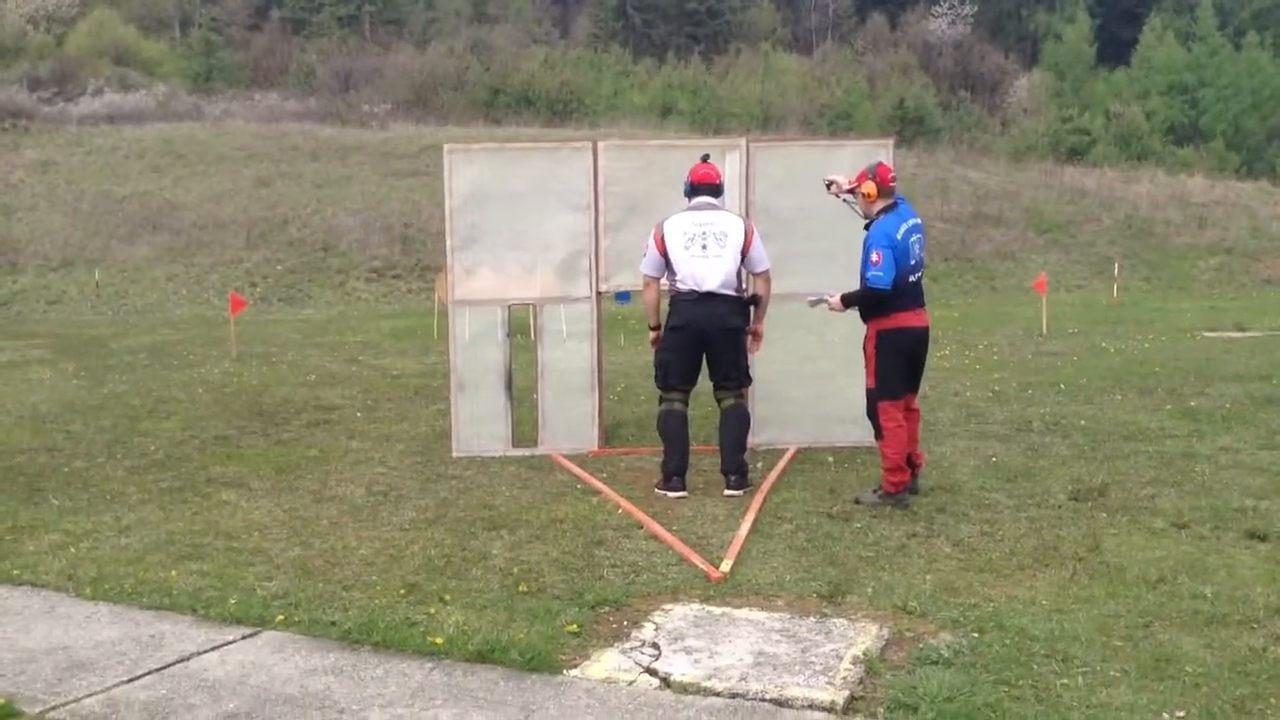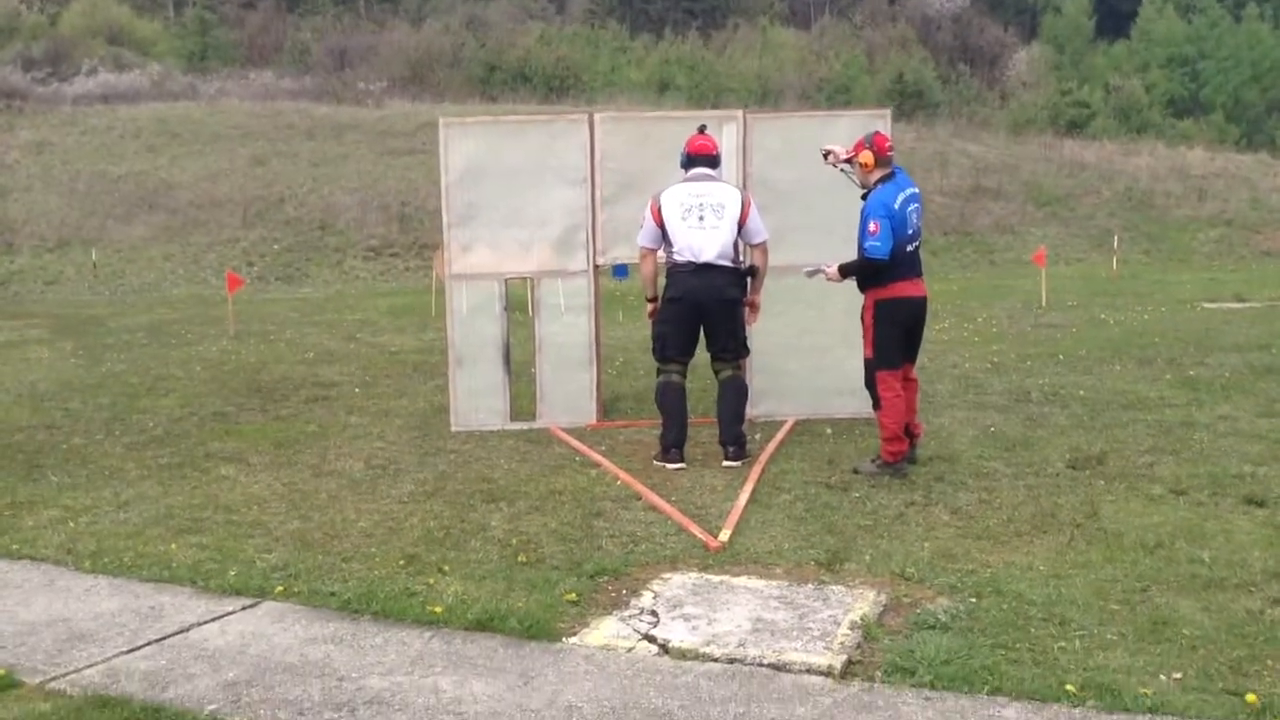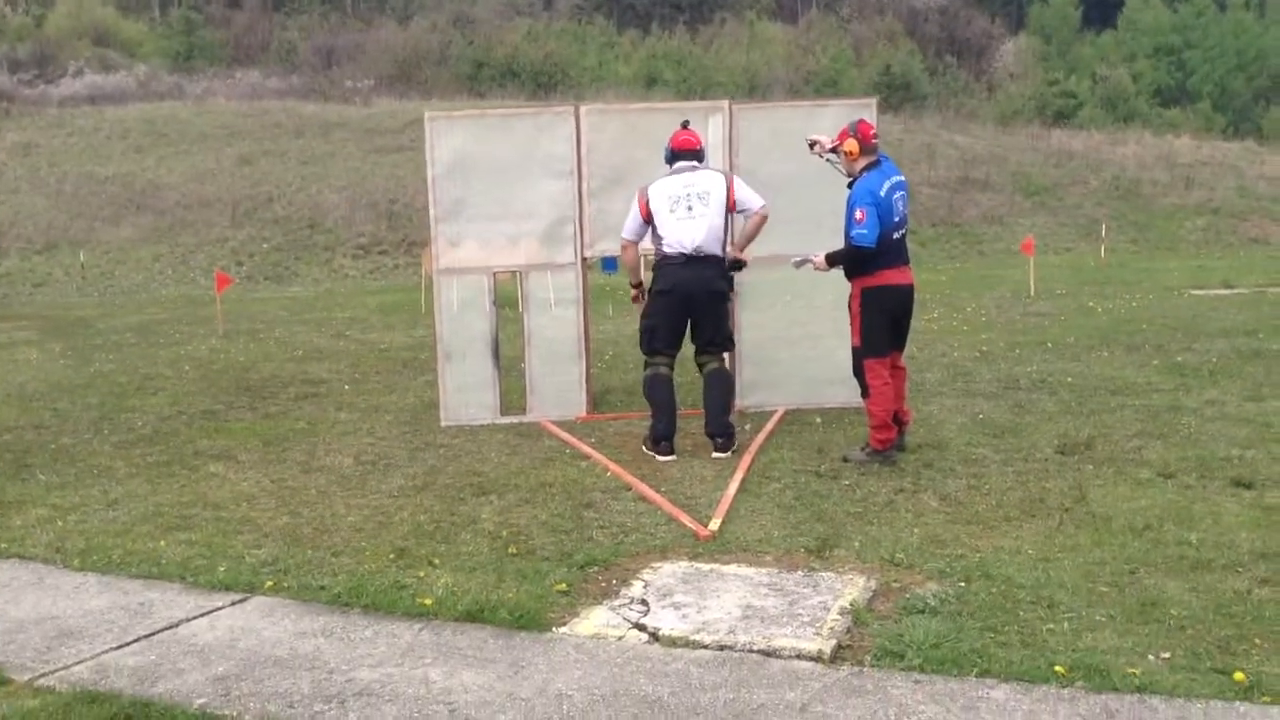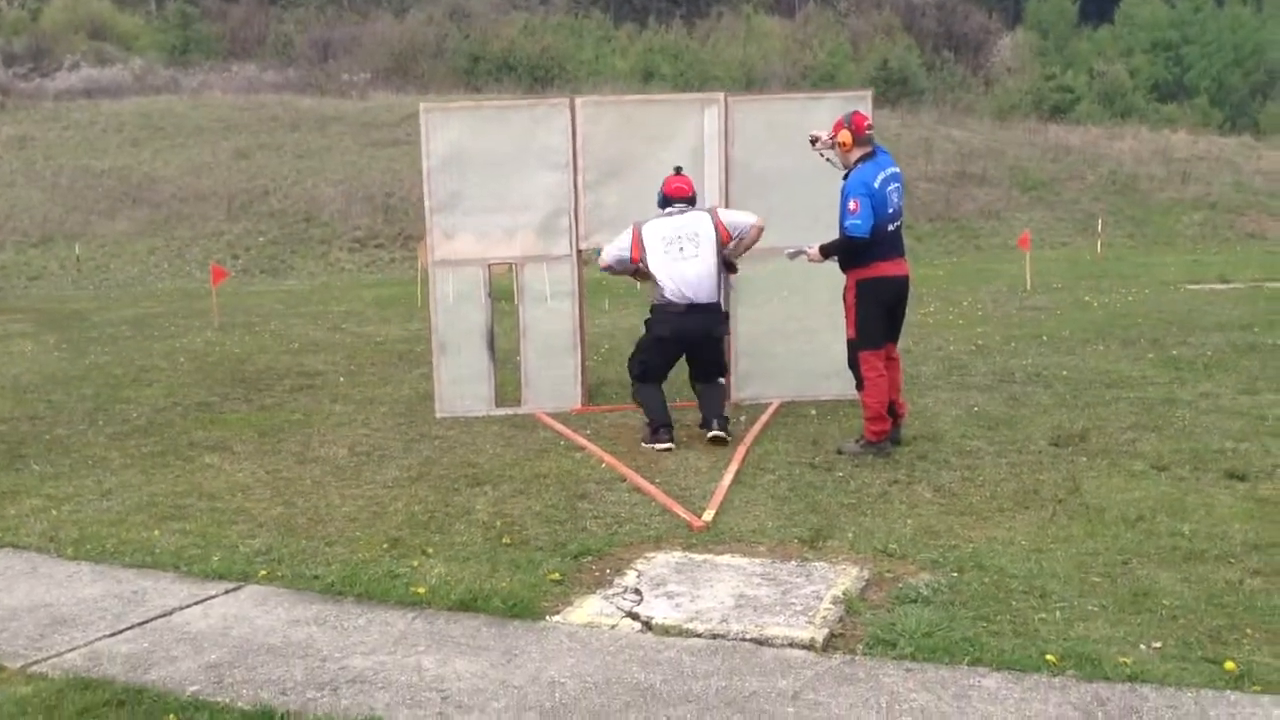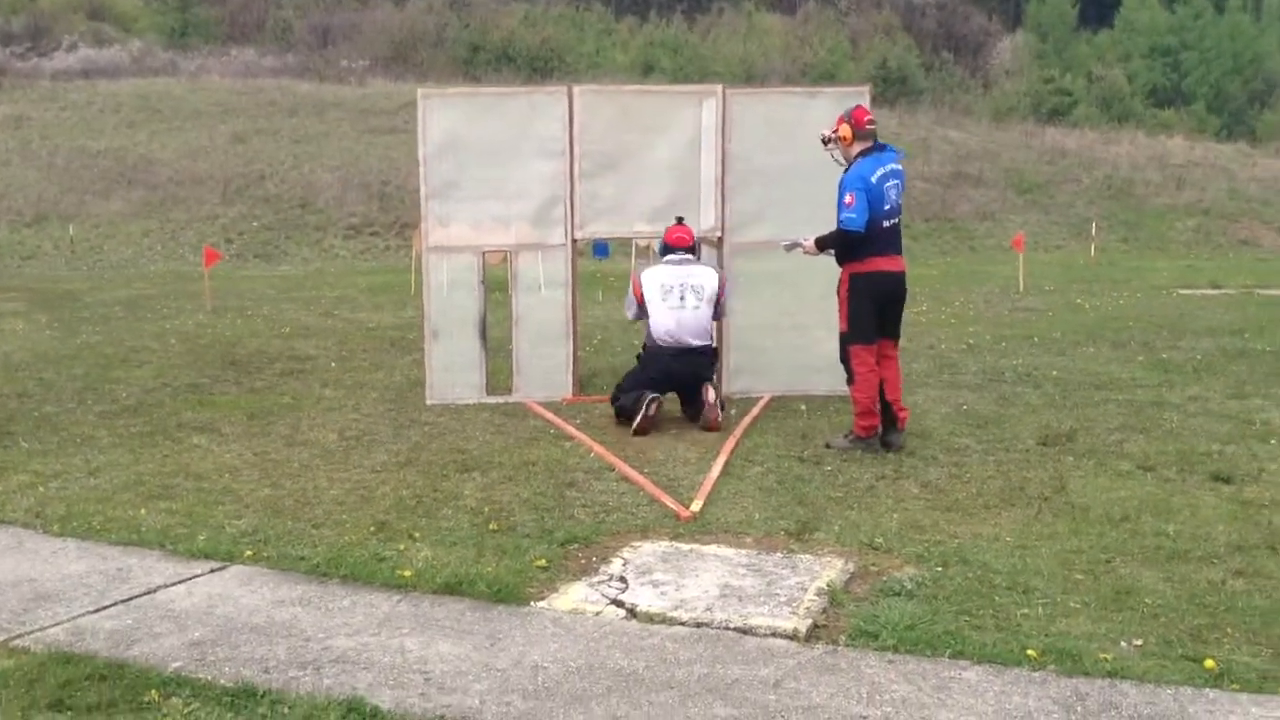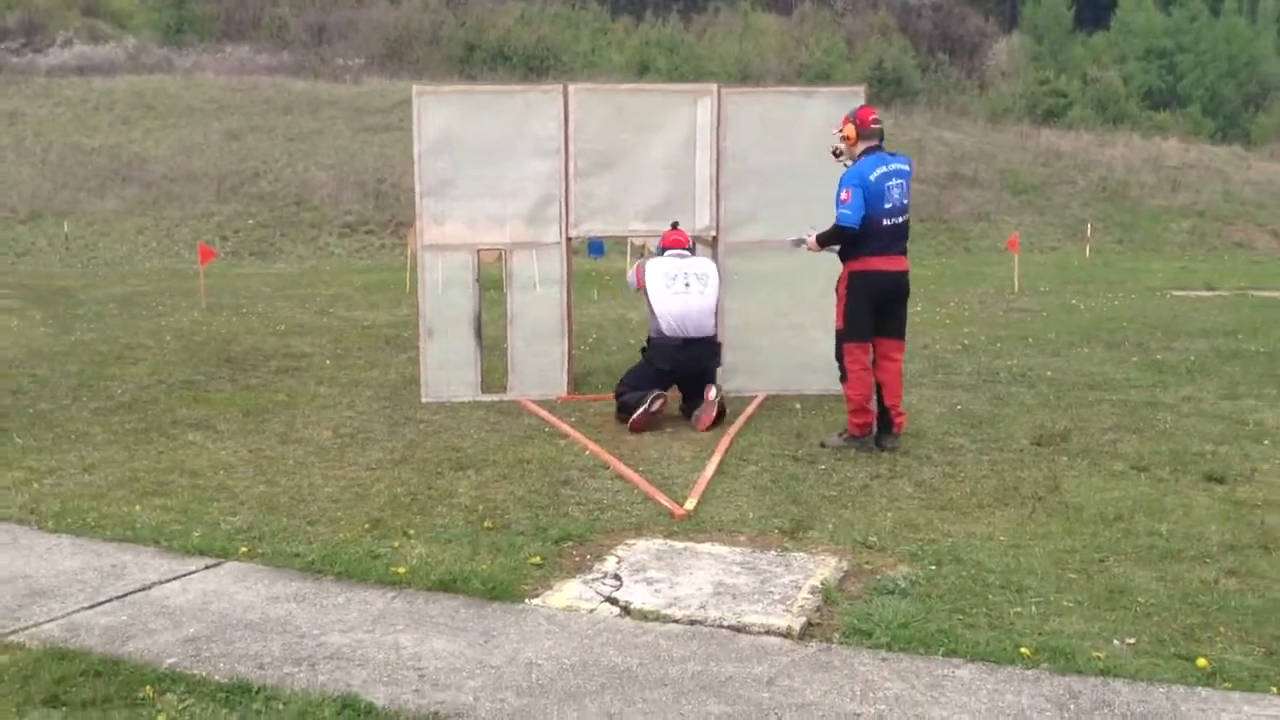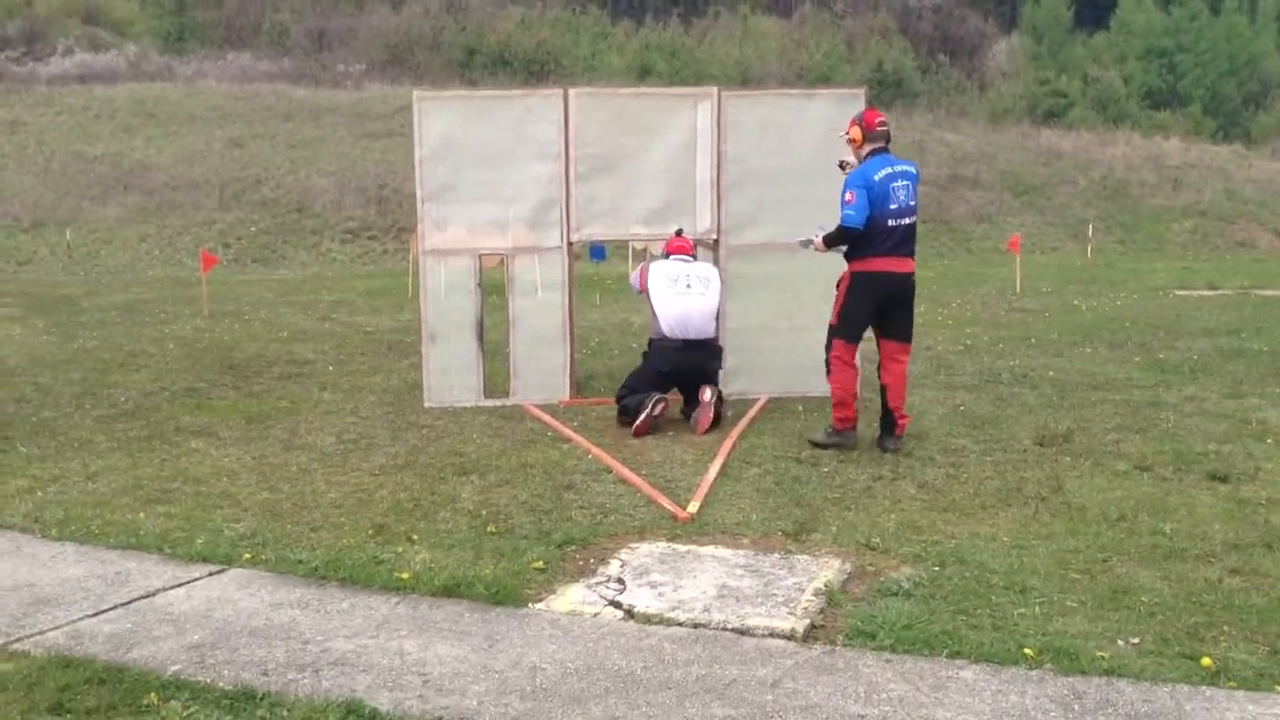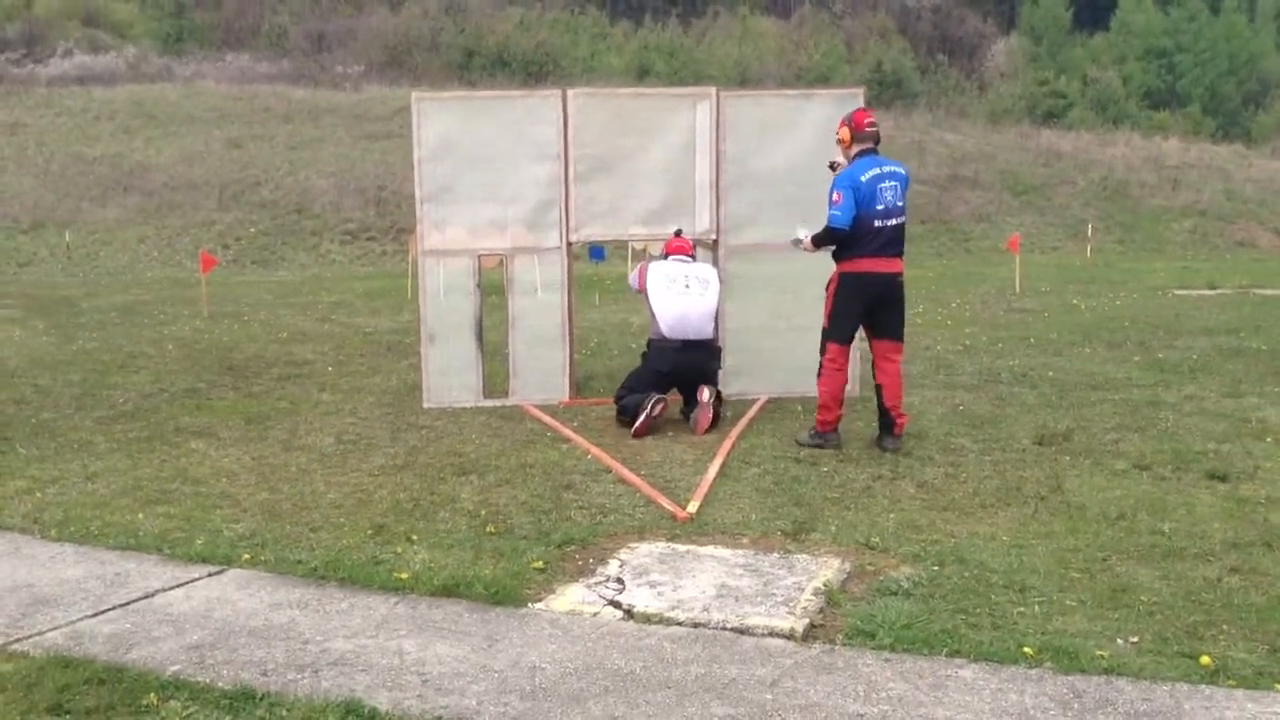
dt=0.3s
person 1, frame 1
left shoulder: (880, 232)
right shoulder: (908, 213)
left elbow: (878, 289)
right elbow: (888, 199)
left wrist: (845, 300)
right wrist: (849, 187)
left hip: (889, 331)
right hip: (917, 324)
left knee: (886, 409)
right knee: (906, 403)
left ankle: (894, 487)
right ankle: (910, 472)
person 1, frame 2
left shoulder: (877, 202)
right shoulder: (906, 183)
left elbow: (875, 259)
right elbow: (886, 169)
left wrist: (842, 271)
right wrist: (846, 157)
left hip: (887, 301)
right hip: (915, 294)
left knee: (884, 379)
right knee: (904, 373)
left ankle: (893, 456)
right ankle: (909, 442)
person 1, frame 3
left shoulder: (863, 191)
right shoulder: (892, 171)
left elbow: (862, 247)
right elbow: (872, 158)
left wrist: (829, 259)
right wrist: (832, 146)
left hip: (874, 288)
right hip: (903, 282)
left knee: (872, 367)
right knee: (892, 361)
left ankle: (881, 444)
right ankle: (898, 429)
person 1, frame 4
left shoulder: (857, 182)
right shoulder: (888, 163)
left elbow: (856, 238)
right elbow: (873, 148)
left wrist: (823, 251)
right wrist: (831, 142)
left hip: (868, 280)
right hip: (897, 274)
left knee: (867, 359)
right knee: (887, 353)
left ankle: (876, 436)
right ankle: (894, 423)
person 1, frame 5
left shoulder: (854, 177)
right shoulder: (893, 161)
left elbow: (851, 231)
left wrist: (818, 244)
right wrist: (841, 147)
left hip: (863, 275)
right hip: (895, 272)
left knee: (860, 355)
right knee: (887, 352)
left ankle: (865, 432)
right ankle: (894, 427)
person 1, frame 6
left shoulder: (855, 175)
right shoulder: (901, 165)
left elbow: (847, 227)
left wrist: (819, 241)
right wrist: (853, 157)
left hip: (863, 274)
right hip: (897, 272)
left knee: (854, 353)
right knee: (890, 353)
left ankle: (860, 430)
right ankle: (890, 429)
person 1, frame 7
left shoulder: (860, 177)
right shoulder: (910, 170)
left elbow: (852, 228)
left wrist: (826, 241)
left hip: (867, 274)
right hip: (903, 274)
left knee: (840, 349)
right knee: (896, 354)
left ankle: (843, 427)
right ankle: (893, 431)
person 1, frame 8
left shoulder: (847, 178)
right shoulder: (899, 171)
left elbow: (838, 228)
left wrist: (814, 242)
left hip: (855, 275)
right hip: (891, 275)
left knee: (834, 353)
right knee: (889, 355)
left ankle: (826, 429)
right ankle: (891, 431)
person 2, frame 1
left shoulder: (667, 227)
right shoulder: (741, 225)
left elbow: (650, 282)
right elbow: (763, 278)
left wrist: (654, 326)
right wrist: (758, 321)
left hip: (684, 313)
right hip: (727, 313)
left knee: (673, 395)
right knee: (732, 394)
left ankle: (674, 478)
right ankle: (734, 476)
person 2, frame 2
left shoulder: (663, 198)
right shoulder: (737, 196)
left elbow: (647, 255)
right elbow: (760, 249)
left wrist: (651, 298)
right wrist: (755, 292)
left hip: (681, 285)
right hip: (724, 284)
left knee: (671, 367)
right knee: (729, 366)
left ankle: (672, 450)
right ankle: (733, 447)
person 2, frame 3
left shoulder: (651, 190)
right shoulder: (722, 181)
left elbow: (627, 245)
right elbow: (760, 212)
left wrist: (636, 284)
right wrist: (737, 249)
left hip: (670, 276)
right hip: (711, 275)
left knee: (658, 361)
right knee: (713, 358)
left ankle: (662, 441)
right ankle: (721, 437)
person 2, frame 4
left shoulder: (643, 230)
right shoulder: (712, 219)
left elbow: (605, 261)
right elbow: (756, 225)
left wrist: (638, 271)
right wrist: (731, 255)
left hip: (667, 320)
right hip: (707, 317)
left knee: (645, 378)
right knee: (709, 378)
left ankle: (660, 429)
right ankle: (715, 421)
person 2, frame 5
left shoulder: (645, 276)
right shoulder: (713, 275)
left elbow: (632, 315)
right elbow: (719, 314)
left hip: (658, 359)
right hip: (699, 360)
left knee: (621, 399)
right knee: (697, 406)
left ankle: (642, 403)
right ankle: (706, 400)
person 2, frame 6
left shoulder: (648, 266)
right shoulder: (710, 266)
left elbow: (633, 279)
left hip: (664, 352)
right hip: (704, 352)
left knee: (625, 396)
right knee: (696, 400)
left ankle: (647, 402)
right ankle: (704, 404)
person 2, frame 7
left shoulder: (651, 269)
right shoulder: (711, 271)
left elbow: (636, 281)
left hip: (665, 353)
right hip: (704, 354)
left knee: (626, 400)
right knee: (698, 403)
left ankle: (647, 405)
right ankle: (704, 405)
person 2, frame 8
left shoulder: (650, 270)
right shoulder: (710, 272)
left elbow: (634, 280)
left hip: (664, 353)
right hip: (704, 355)
left knee: (625, 401)
right knee: (700, 405)
left ankle: (646, 405)
right ankle: (703, 405)
